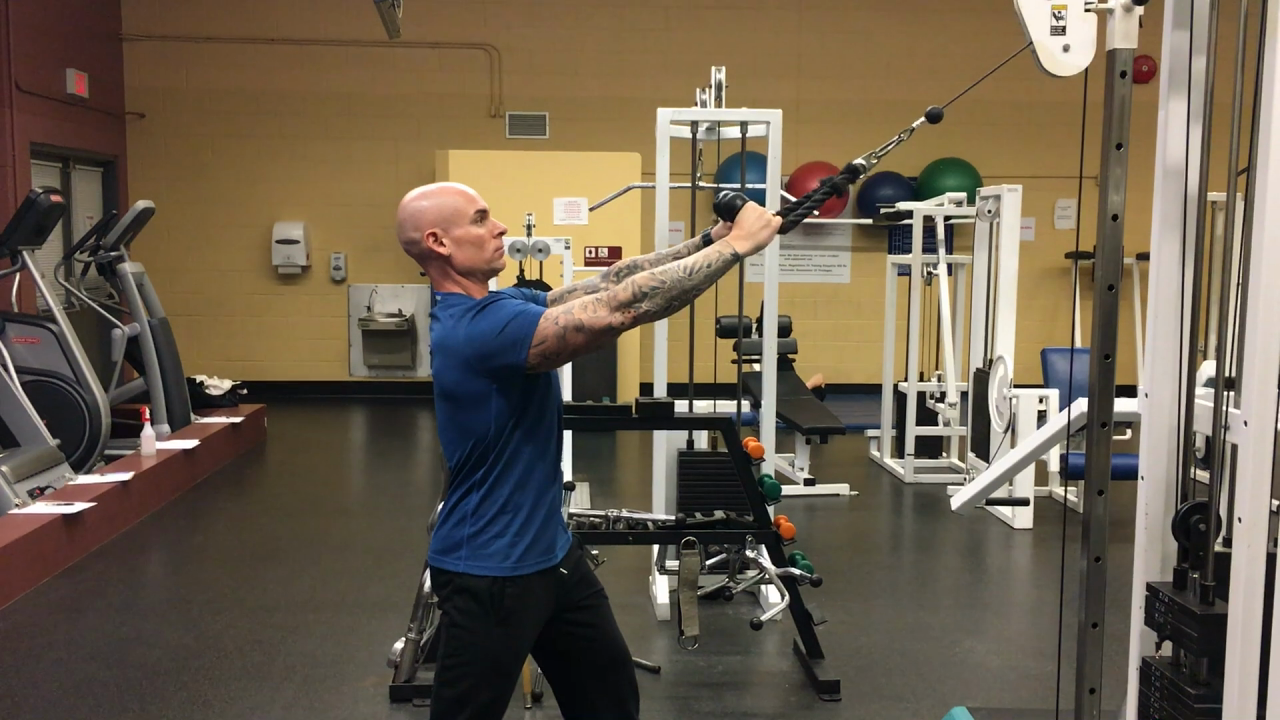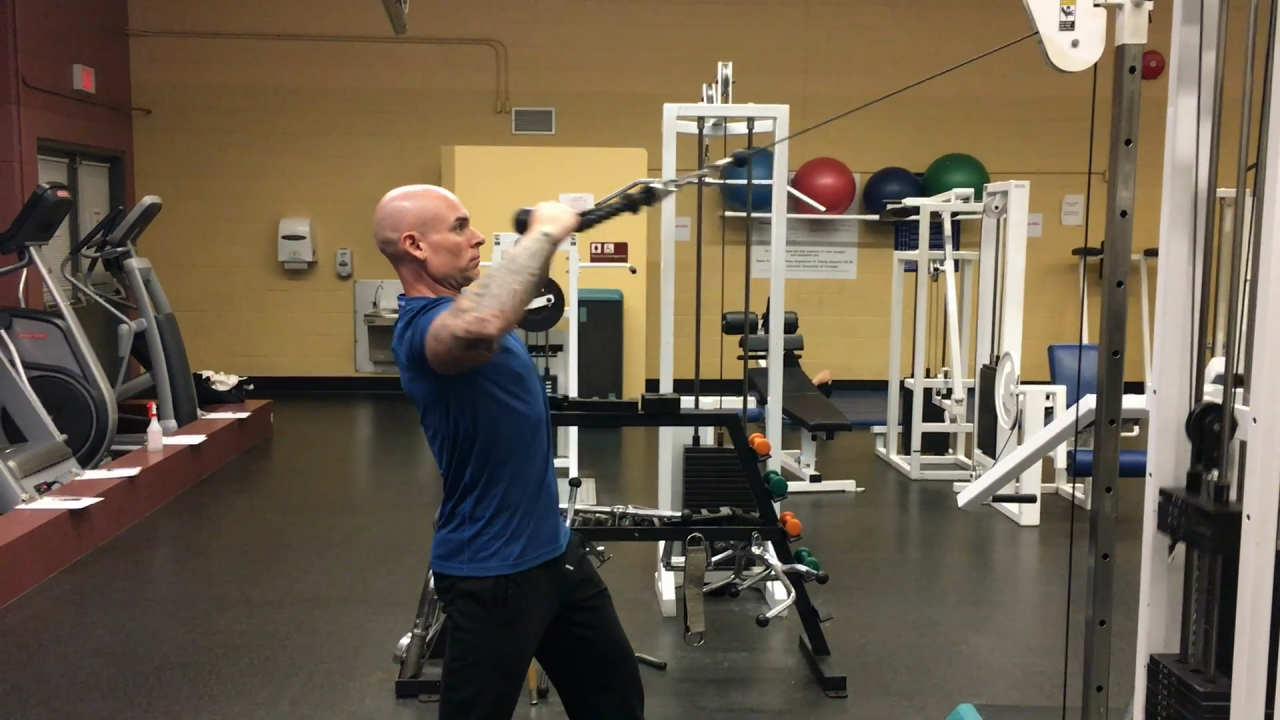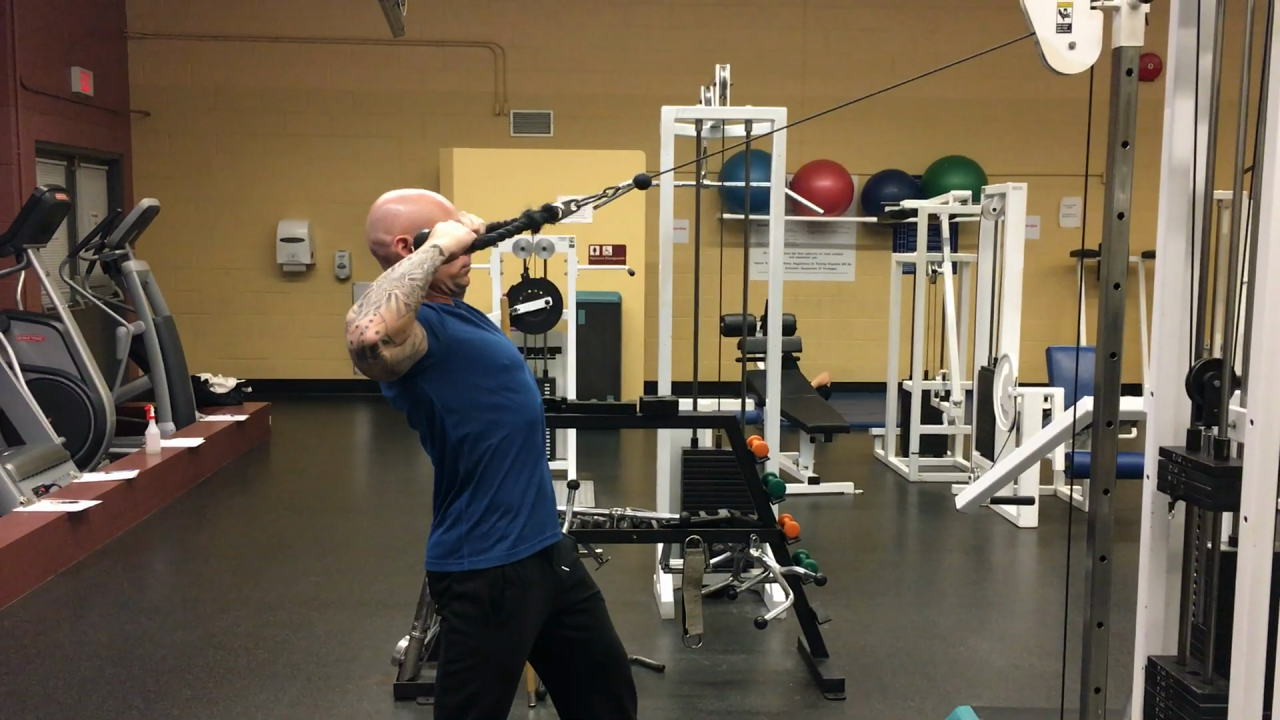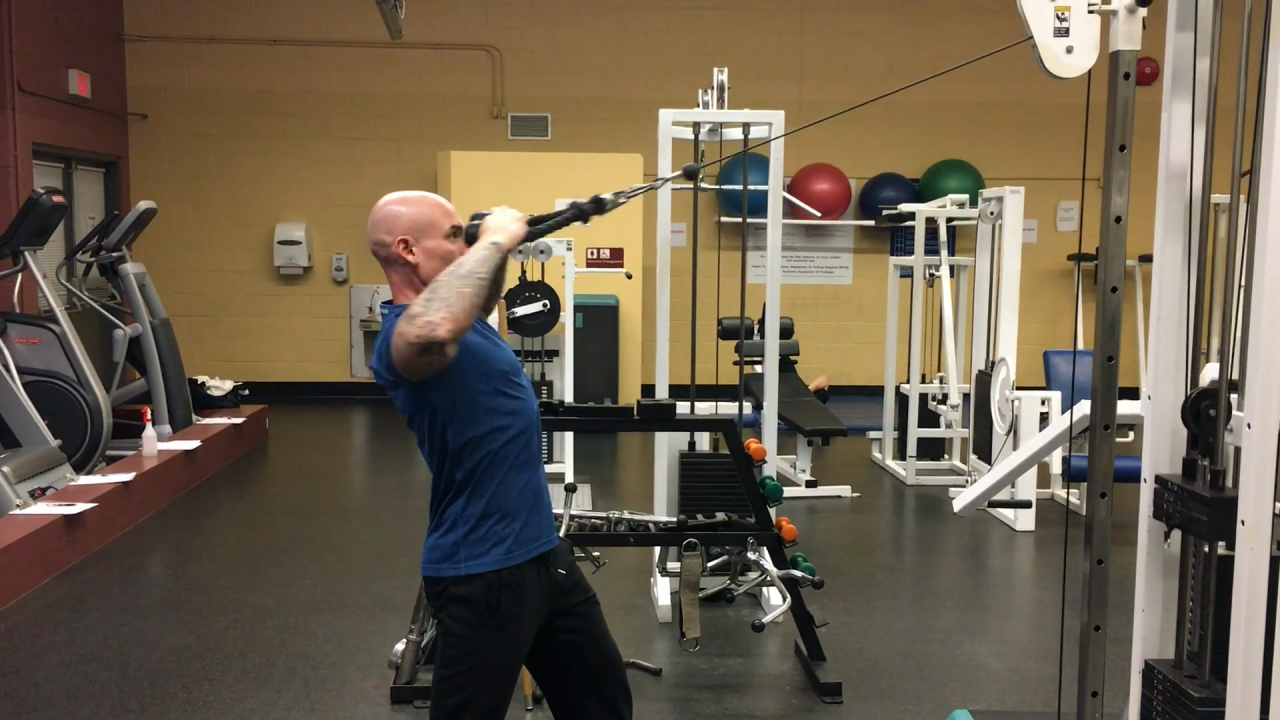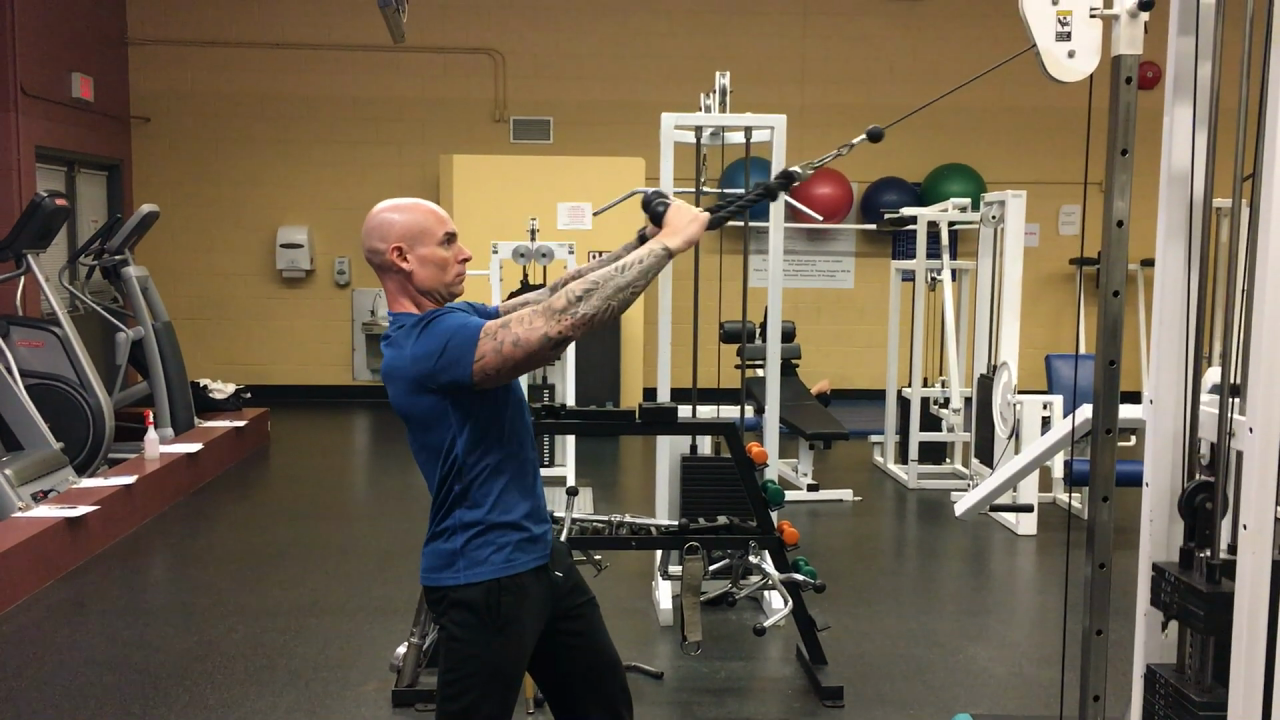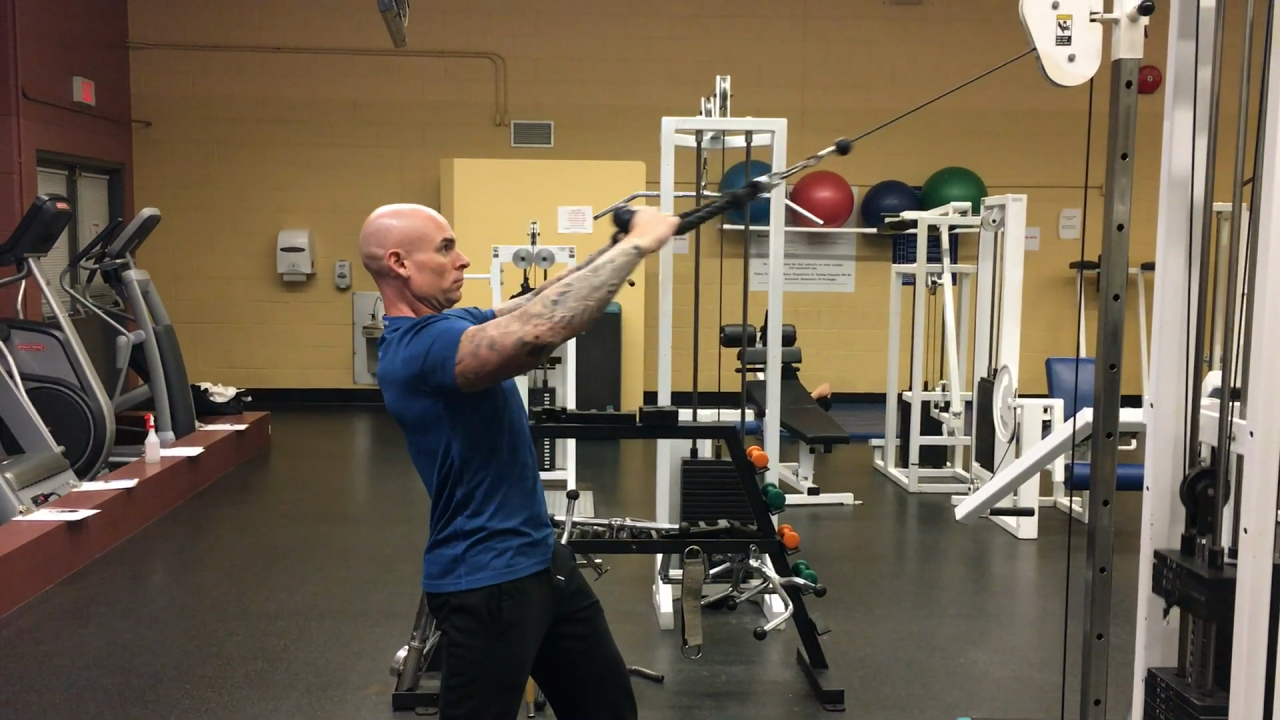
dt=0.5s
person 1, frame 1
left shoulder: (493, 306)
right shoulder: (478, 328)
left elbow: (603, 285)
right elbow: (619, 310)
left wrist: (709, 239)
right wrist: (735, 246)
left hip: (549, 551)
right hip: (490, 570)
person 1, frame 2
left shoulder: (462, 306)
right shoulder: (428, 326)
left elbow: (512, 293)
right elbow: (483, 325)
left wrist: (545, 234)
right wrist: (542, 233)
left hip: (553, 547)
right hip: (493, 570)
person 1, frame 3
left shoulder: (450, 313)
right shoulder: (414, 330)
right elbow: (367, 334)
left wrist: (463, 238)
right wrist: (437, 246)
left hip: (545, 547)
right hip: (487, 567)
person 1, frame 4
left shoulder: (437, 316)
right shoulder: (409, 334)
left elbow: (476, 304)
right elbow: (436, 331)
left wrist: (497, 241)
right wrist: (493, 242)
left hip: (539, 548)
right hip: (483, 570)
person 1, frame 5
left shoulder: (451, 320)
right shoulder: (426, 345)
left elbow: (544, 301)
right elbow: (560, 322)
left wrist: (641, 243)
right wrist: (667, 243)
left hip: (537, 555)
right hip: (483, 577)
person 1, frame 6
left shoulder: (447, 325)
right shoulder: (418, 350)
left elbow: (530, 309)
right elbow: (543, 330)
left wrist: (629, 242)
right wrist: (635, 244)
left hip: (539, 559)
right hip: (487, 583)
